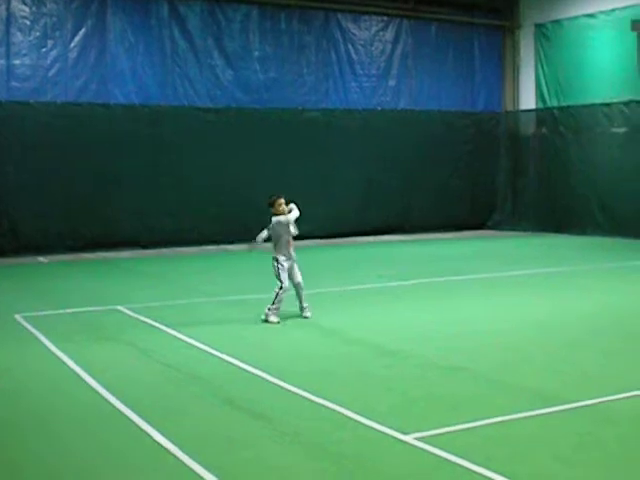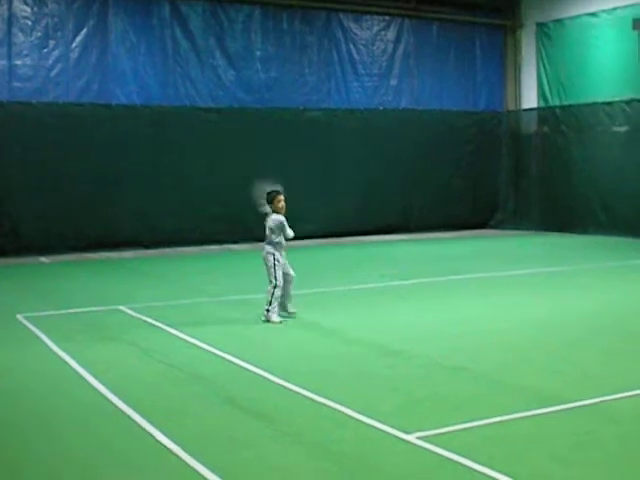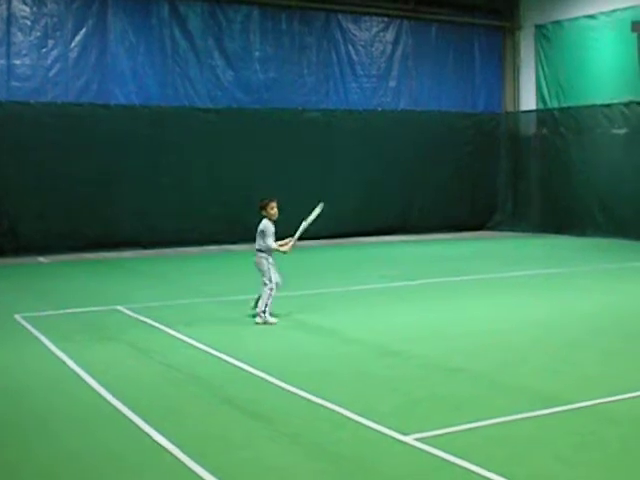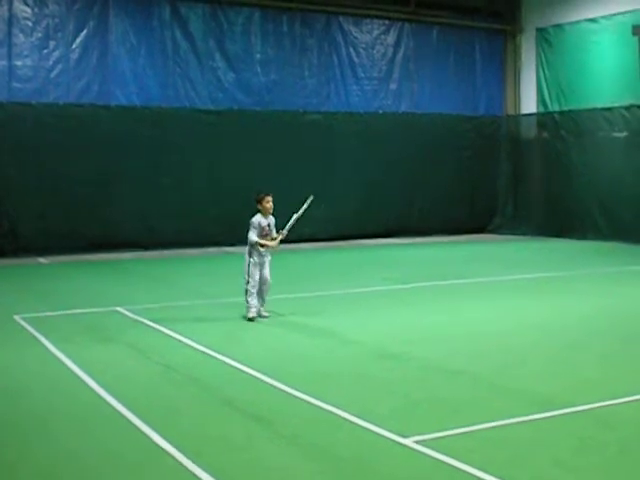
dt=0.2s
person 1, frame 1
left shoulder: (285, 221)
right shoulder: (278, 220)
left elbow: (294, 232)
right elbow: (295, 215)
right wrist: (293, 207)
left hip: (290, 258)
right hip: (280, 259)
left knee: (298, 282)
right knee: (283, 286)
left ankle: (304, 309)
right ankle: (270, 313)
person 1, frame 2
left shoulder: (271, 218)
right shoulder: (280, 219)
right elbow: (289, 235)
right wrist: (289, 231)
left hip: (278, 254)
right hip: (273, 255)
left knee: (289, 276)
right knee: (277, 284)
left ankle: (284, 306)
right ankle: (270, 313)
person 1, frame 3
left shoulder: (267, 224)
right shoulder: (267, 225)
right elbow: (269, 244)
left wrist: (286, 242)
right wrist: (283, 249)
left hip: (267, 258)
right hip: (264, 258)
left knee: (276, 283)
right knee: (270, 285)
left ankle: (260, 306)
right ankle: (262, 315)
person 1, frame 4
left shoulder: (271, 219)
right shoulder: (256, 220)
right elbow: (251, 238)
left wrist: (278, 236)
right wrist: (268, 244)
left hip: (265, 254)
right hip: (253, 254)
left knee: (266, 280)
right knee: (253, 280)
left ankle: (259, 307)
right ankle: (251, 309)
